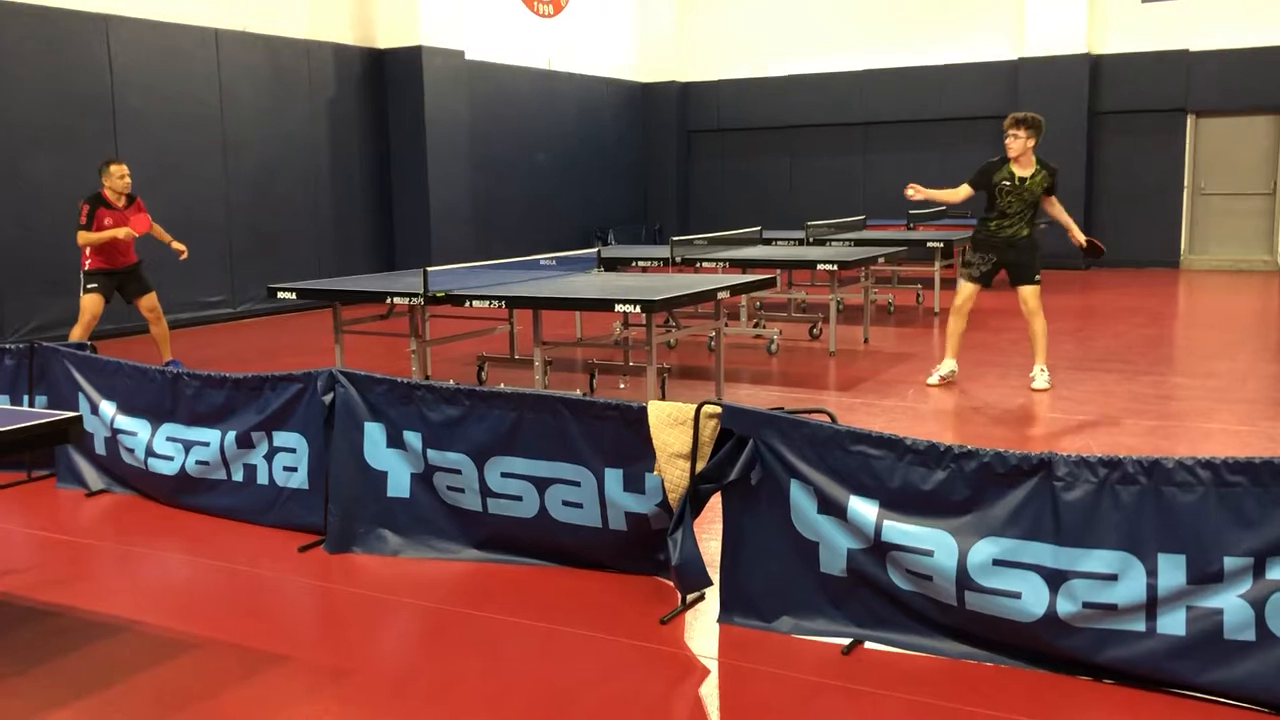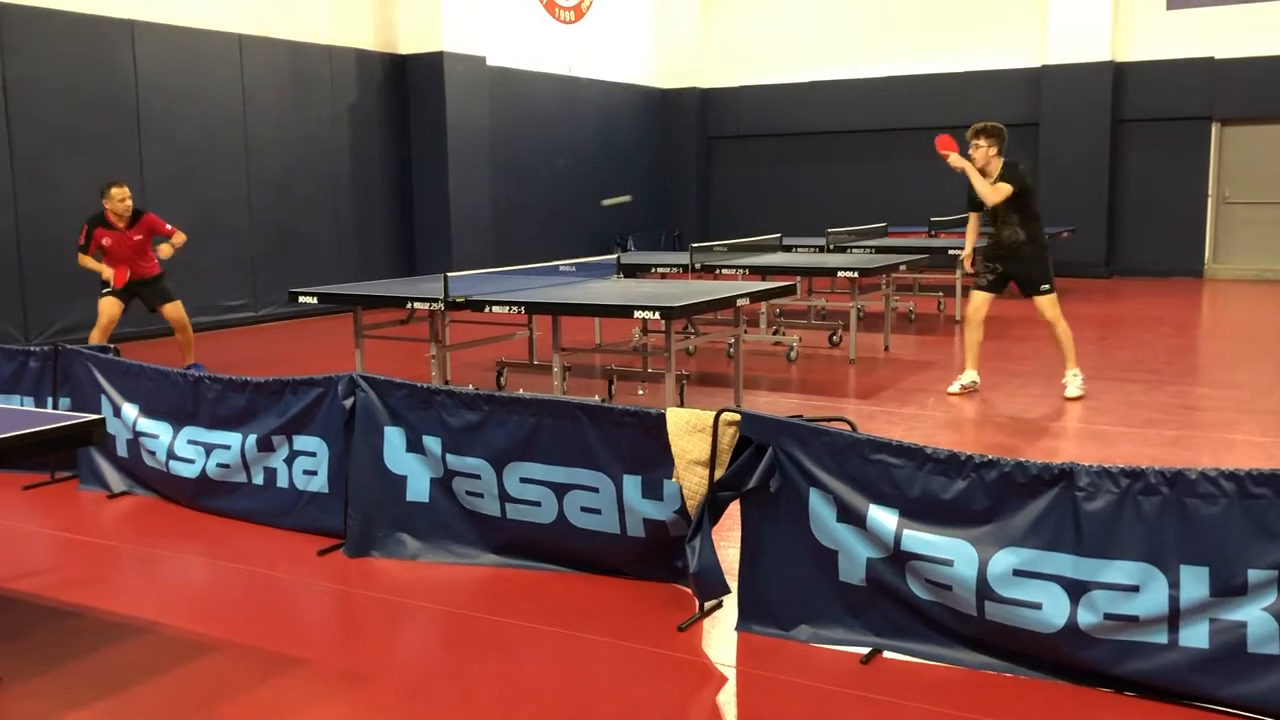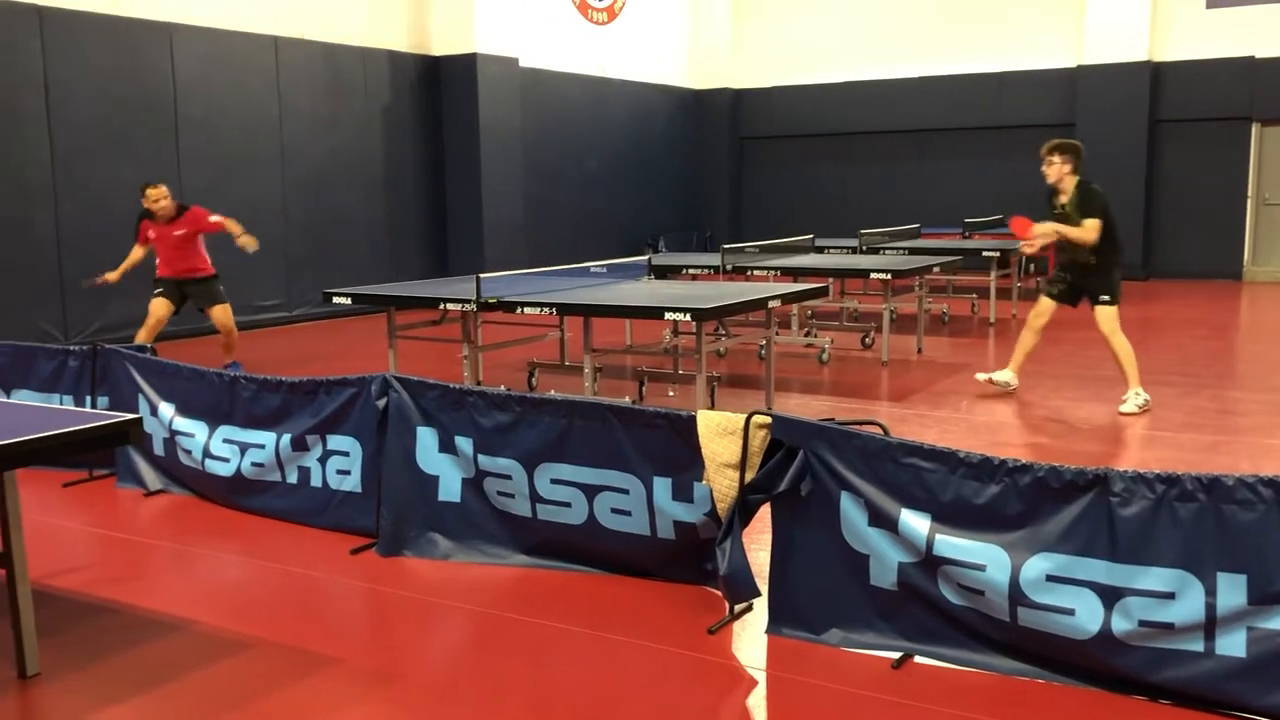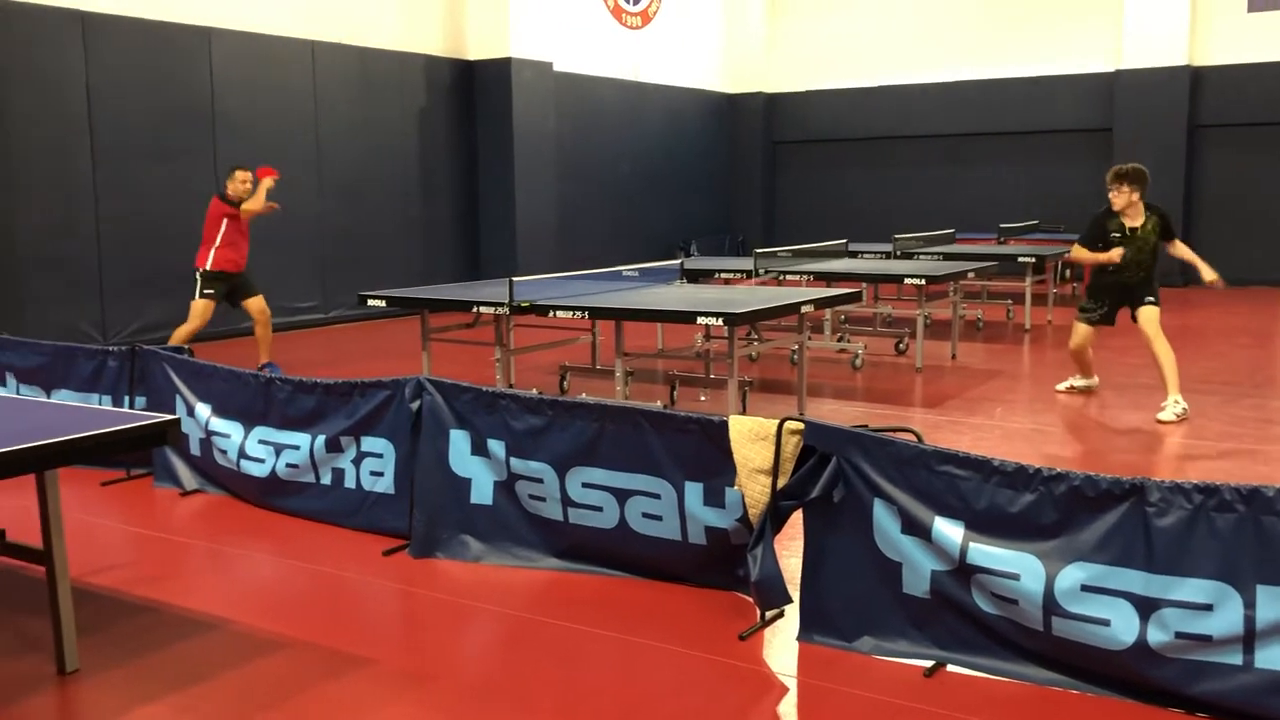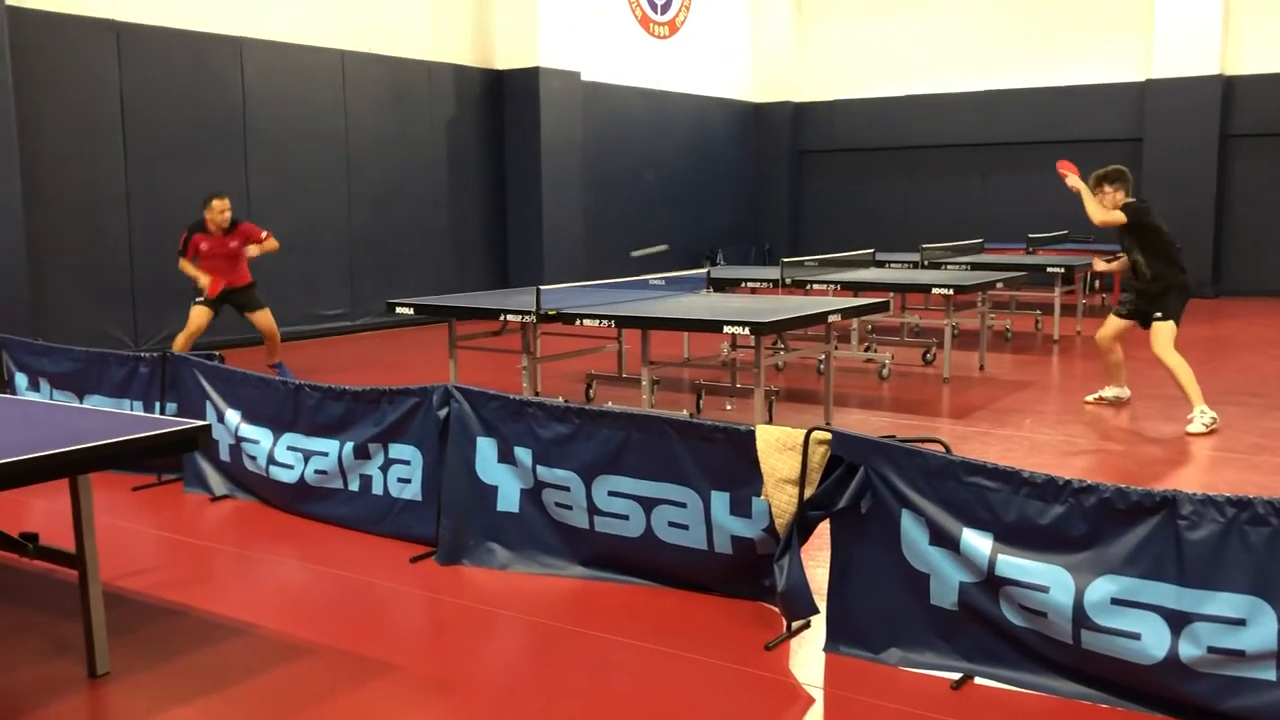
dt=0.4s
person 1, frame 1
left shoulder: (1047, 173)
right shoulder: (994, 168)
right elbow: (960, 194)
left wrist: (1072, 228)
right wrist: (926, 193)
left hip: (1022, 245)
right hip: (986, 242)
left knee: (1032, 307)
right knee: (961, 304)
left ankle: (1040, 369)
right ankle: (949, 364)
person 1, frame 2
left shoulder: (1014, 171)
right shoulder: (976, 181)
left elbow: (992, 199)
right elbow: (974, 218)
left wrist: (967, 167)
right wrist: (968, 247)
left hip: (1029, 251)
right hip: (995, 252)
left knee: (1051, 315)
right knee: (973, 313)
left ankle: (1072, 373)
right ankle: (970, 375)
person 1, frame 3
left shoulder: (1090, 194)
right shoulder: (1054, 196)
left elbow: (1090, 236)
left wrist: (1057, 228)
right wrist: (1039, 242)
left hip: (1101, 267)
right hip: (1071, 264)
left knee: (1108, 328)
right knee: (1036, 318)
left ankle: (1137, 393)
right ankle: (1009, 375)
person 1, frame 4
left shoulder: (1158, 216)
right shoulder: (1103, 219)
left elbow: (1172, 244)
right elbow: (1076, 254)
left wrist: (1201, 265)
right wrist: (1105, 257)
left hip: (1141, 282)
right hip: (1105, 285)
left knee: (1151, 331)
right knee: (1076, 345)
left ankle: (1176, 401)
right ankle: (1087, 379)
person 1, frame 5
left shoulder: (1138, 210)
right shoulder: (1125, 216)
left elbow: (1098, 219)
left wrist: (1081, 186)
right wrist: (1108, 266)
left hip: (1168, 288)
right hip: (1143, 287)
left knee: (1161, 348)
right knee: (1104, 337)
left ankle: (1203, 412)
right ankle: (1118, 389)
person 2, frame 1
left shoulder: (134, 202)
right shoulder: (92, 204)
left elbow: (150, 225)
right elbow: (82, 239)
left wrist: (172, 242)
right wrist: (115, 232)
left hip: (129, 267)
right hip: (98, 270)
left knee: (155, 313)
right knee: (88, 318)
left ankle: (169, 361)
person 2, frame 2
left shoulder: (144, 218)
right shoulder: (94, 225)
left elbow: (179, 235)
right elbow: (83, 257)
left wrist: (171, 246)
right wrist: (103, 268)
left hip: (151, 277)
left knee: (181, 322)
right knee: (105, 322)
left ankle: (190, 365)
person 2, frame 3
left shoulder: (191, 213)
right shoulder: (145, 221)
left elbow: (226, 223)
right elbow: (140, 249)
left wrist: (241, 236)
right wrist: (118, 272)
left hip: (202, 277)
right hip: (169, 279)
left knee: (227, 326)
right knee: (153, 322)
left ankle: (231, 363)
person 2, frame 4
left shoulder: (239, 206)
right shoulder: (222, 201)
right elbow: (254, 207)
left wrist: (262, 209)
right wrist: (264, 186)
left hip: (236, 274)
right hip: (212, 272)
left knee: (263, 315)
right knee: (197, 323)
left ankle: (265, 363)
person 2, frame 5
left shoulder: (240, 227)
right shoulder: (194, 233)
left elbow: (272, 242)
right elbow: (183, 262)
left wrist: (258, 249)
right wrist: (201, 277)
left hip: (242, 287)
right hip: (210, 288)
left knee: (271, 330)
right knee: (194, 329)
left ankle: (275, 364)
